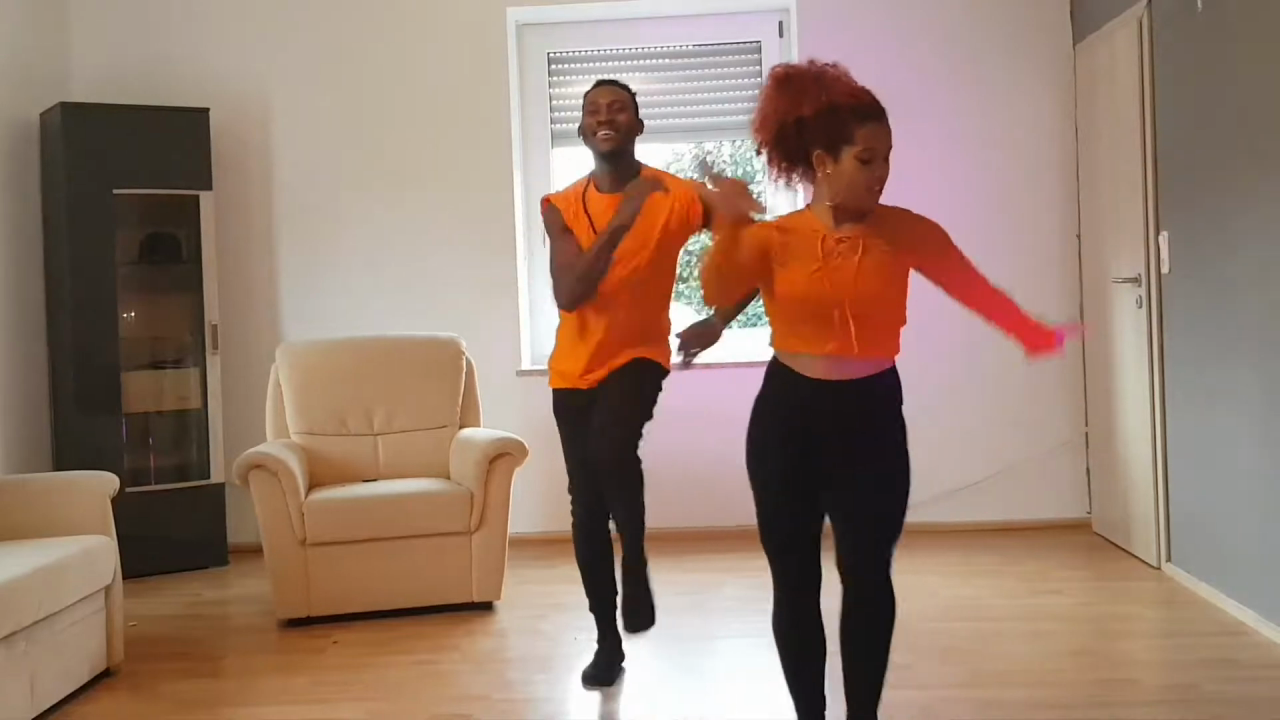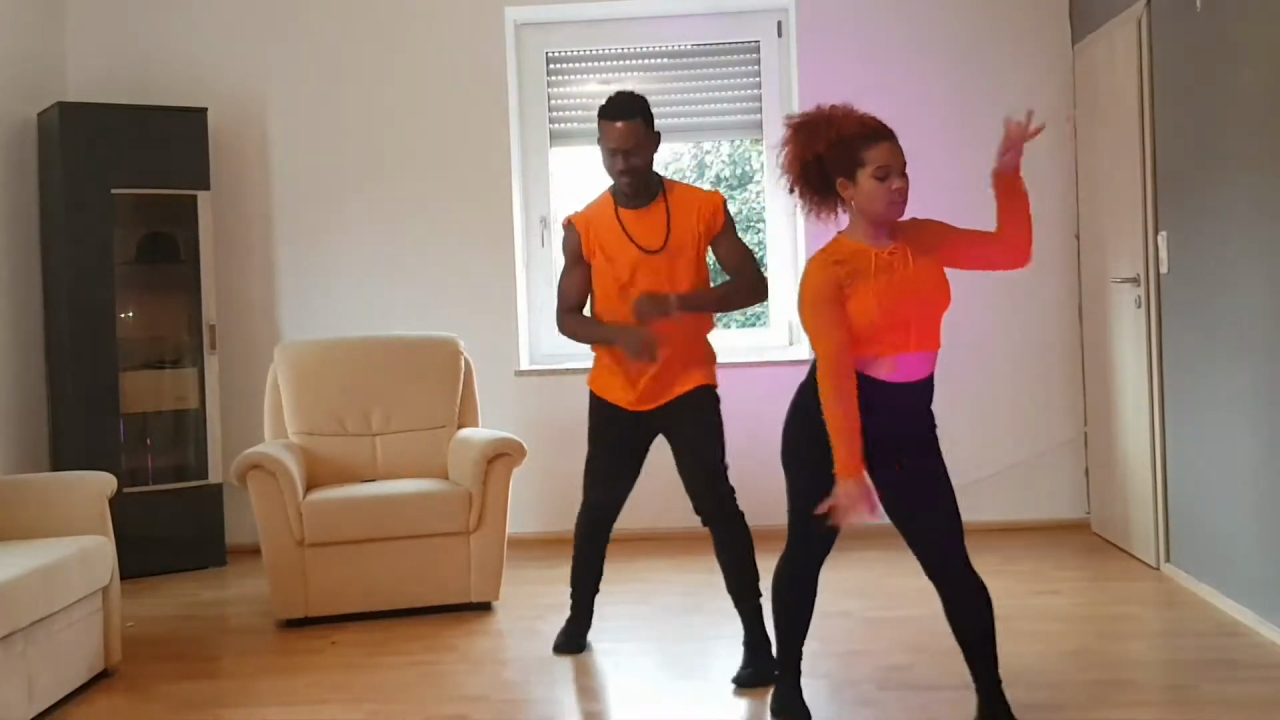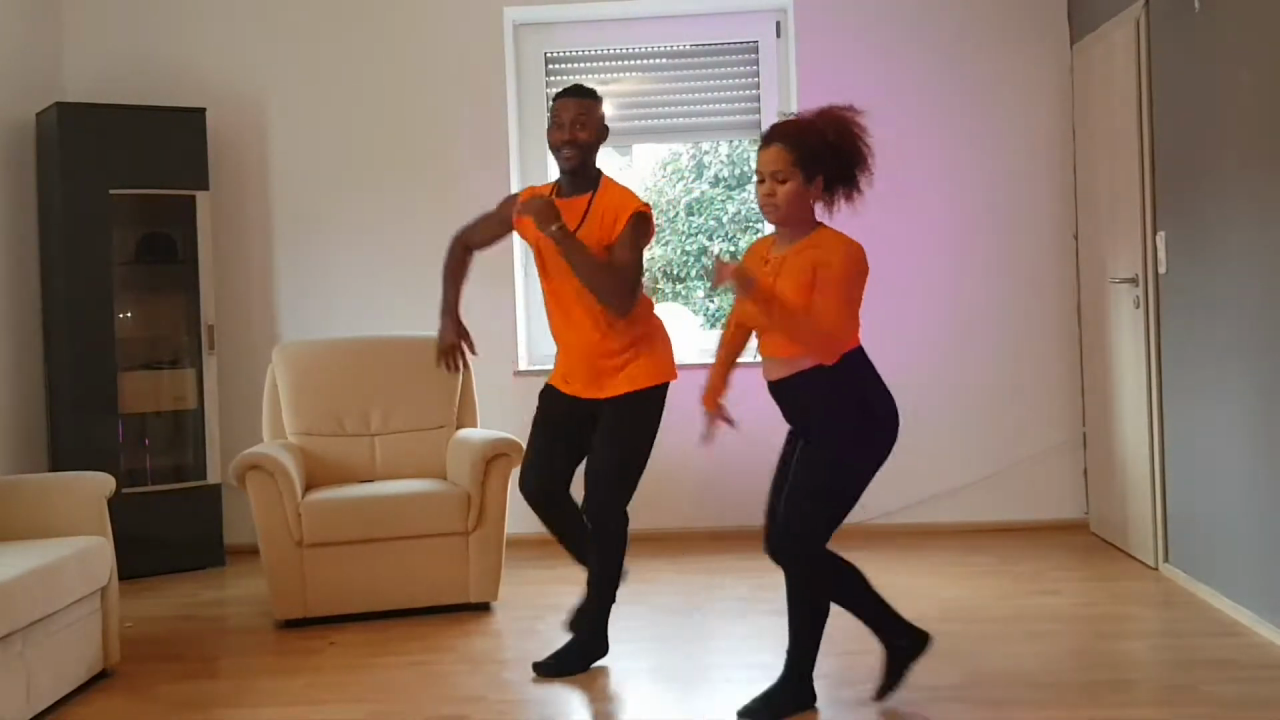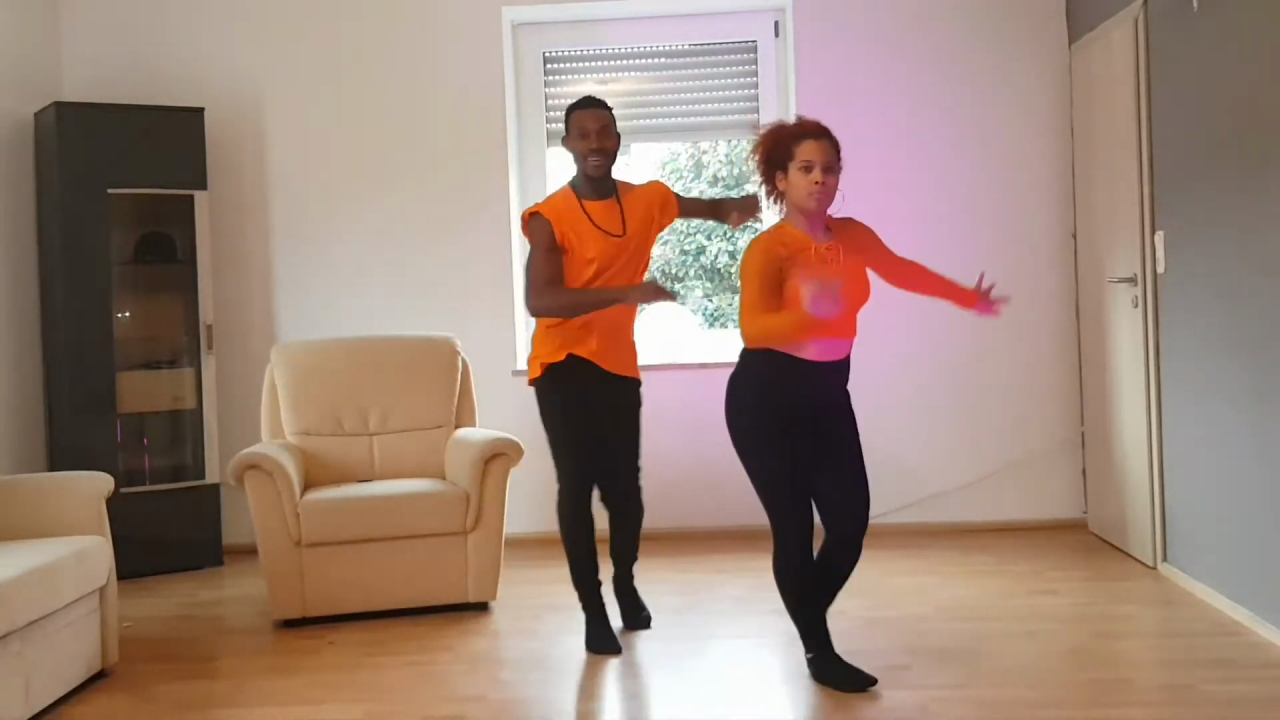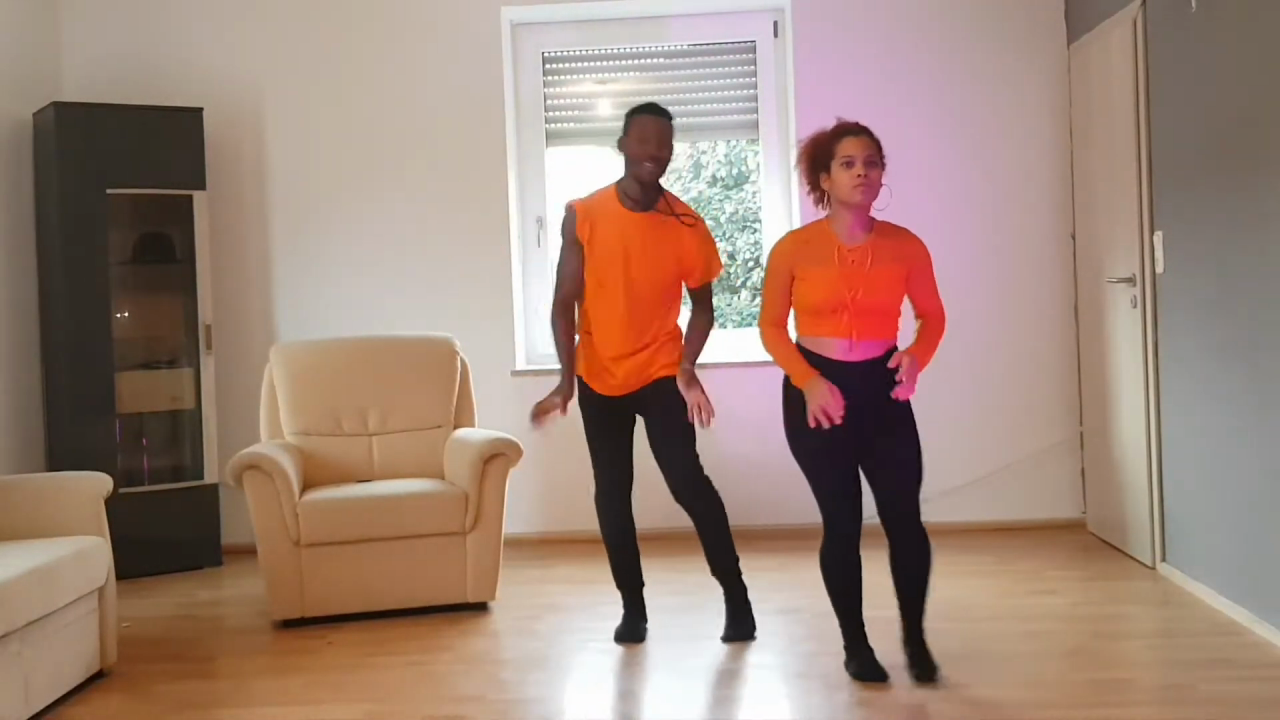
dt=1s
person 1, frame 1
left shoulder: (902, 230)
right shoulder: (769, 240)
left elbow: (973, 287)
right elbow: (718, 293)
left wrist: (1034, 334)
right wrist: (728, 228)
left hip: (871, 417)
right hip: (787, 418)
left knee: (869, 577)
right knee: (795, 584)
person 1, frame 2
left shoulder: (926, 237)
right shoulder: (825, 271)
left elbow: (1012, 253)
right elbow: (835, 375)
left wrist: (1007, 176)
right wrist: (852, 471)
left hip: (908, 420)
right hip: (840, 419)
left knee: (949, 563)
right knee: (804, 555)
person 1, frame 3
left shoulder: (842, 254)
right shoulder: (761, 254)
left elbow: (823, 342)
right elbow: (738, 326)
left wrist: (757, 290)
right wrist: (713, 389)
left hip: (851, 413)
right hip: (816, 415)
left knee: (788, 541)
right knee: (796, 542)
right ankle: (899, 634)
person 1, frame 4
left shoulder: (853, 237)
right shoulder: (766, 249)
left elbow: (904, 272)
right elbow: (754, 330)
left wrist: (970, 298)
right wrist: (807, 311)
left hip: (828, 394)
right hip: (766, 401)
left knee: (849, 525)
right knee: (793, 528)
left ankle: (808, 623)
right ankle: (817, 649)
person 1, frame 5
left shoulder: (901, 244)
right shoulder: (794, 247)
left elbow: (934, 316)
right elbow: (771, 327)
left wrist: (915, 358)
right wrist: (810, 382)
left hip: (883, 393)
right hip: (819, 396)
left knee: (904, 520)
right knee: (842, 523)
left ankle: (915, 638)
right ankle: (857, 646)
person 2, frame 1
left shoulder: (677, 194)
right shoulder: (558, 208)
right elbow: (571, 294)
left wrist: (717, 319)
right wrist: (623, 224)
left hip: (638, 359)
right hip: (574, 371)
left knee: (610, 449)
right knee: (587, 502)
left ankle: (634, 562)
right ankle: (606, 641)
person 2, frame 2
left shoulder: (704, 208)
right shoulder: (583, 226)
left elbow: (755, 286)
right elbow: (567, 318)
left wrist: (681, 302)
right wrist: (615, 334)
left hip: (688, 384)
right hip: (618, 392)
left knee: (715, 505)
right knee: (597, 510)
left ankle: (757, 638)
right ankle: (580, 612)
person 2, frame 3
left shoulder: (628, 211)
right shoulder: (528, 204)
left elbow: (618, 299)
right elbow: (462, 244)
left wrist: (557, 230)
right wrist: (449, 316)
left hip: (636, 376)
right hip: (574, 376)
left knee: (605, 503)
right knee: (537, 485)
left ankle: (592, 633)
right ankle: (601, 577)
person 2, frame 4
left shoulder: (652, 198)
right shoulder: (545, 218)
left elbow: (721, 208)
right elbow: (541, 302)
left wrist: (749, 204)
right wrist: (627, 292)
left hip: (615, 365)
right hip: (560, 362)
left knee: (622, 488)
right knee: (574, 478)
left ankle: (624, 583)
right ankle: (592, 608)
person 2, frame 5
left shoulder: (689, 228)
right shoulder: (582, 214)
left elbow: (703, 310)
right elbow: (562, 302)
left wrist: (688, 370)
right wrist: (567, 376)
left hip: (662, 371)
right hip: (600, 376)
left knee: (688, 482)
right knee: (611, 495)
left ankle: (734, 592)
right ankle: (632, 604)
